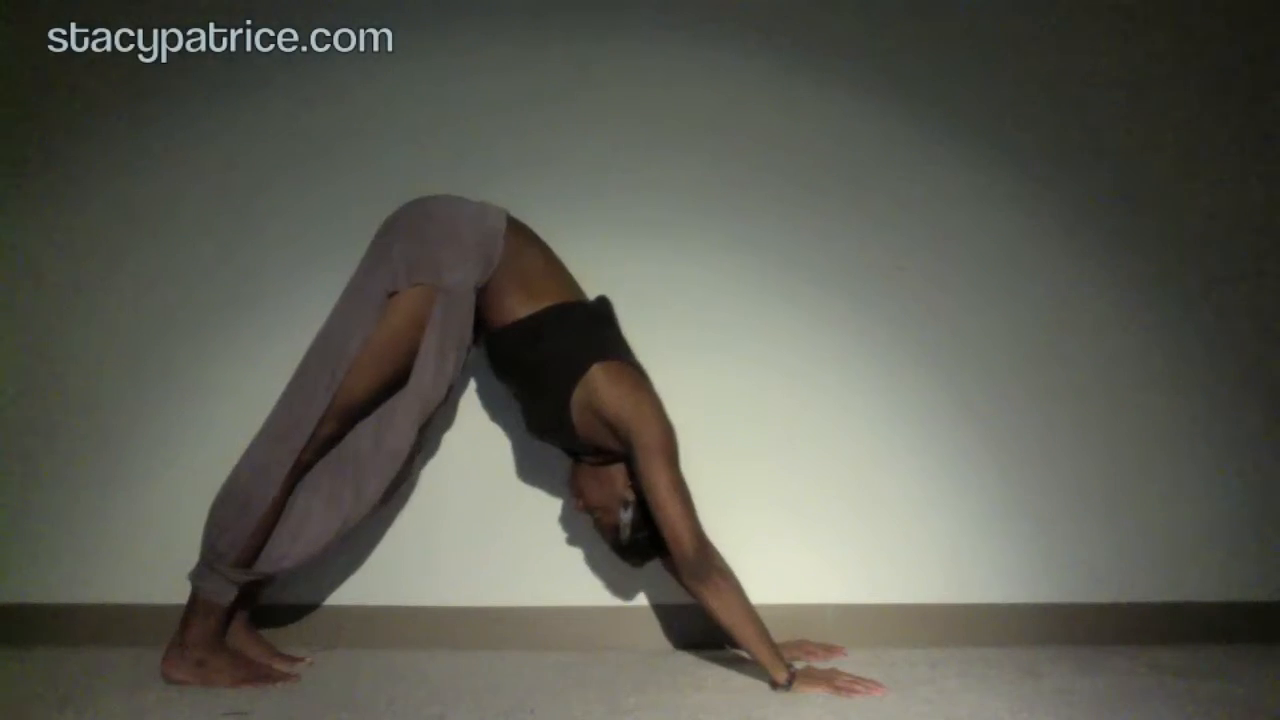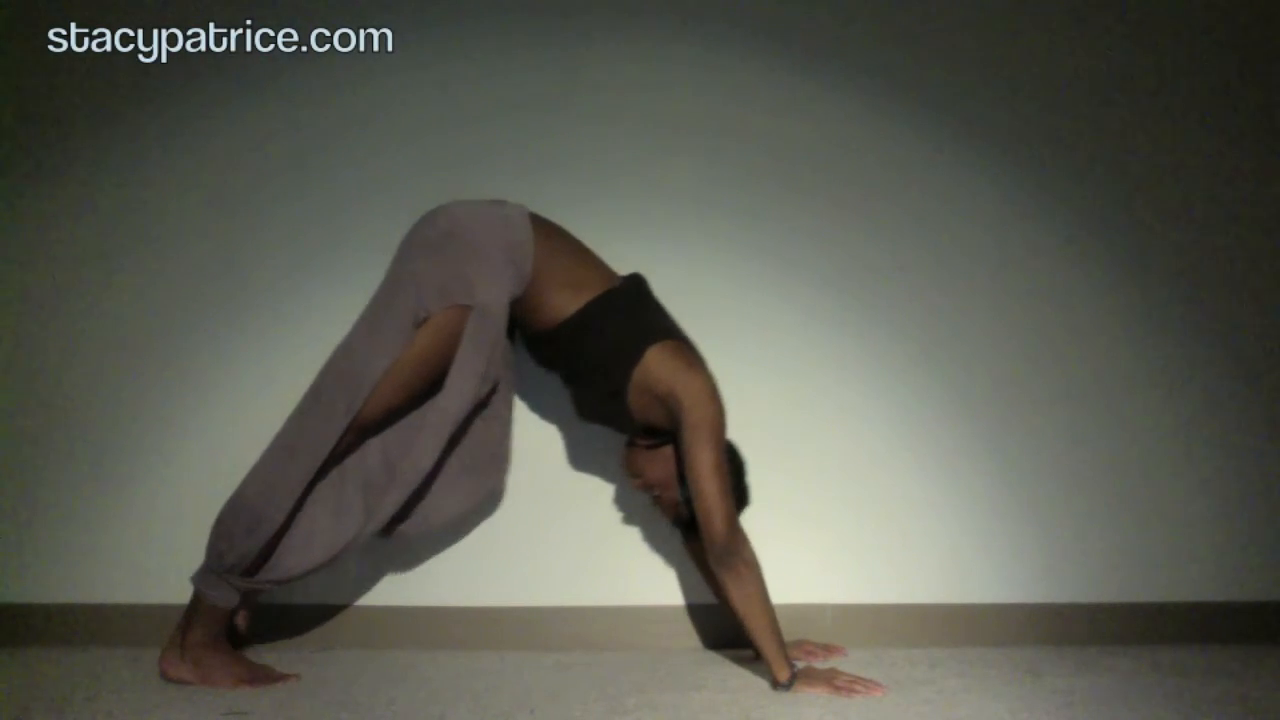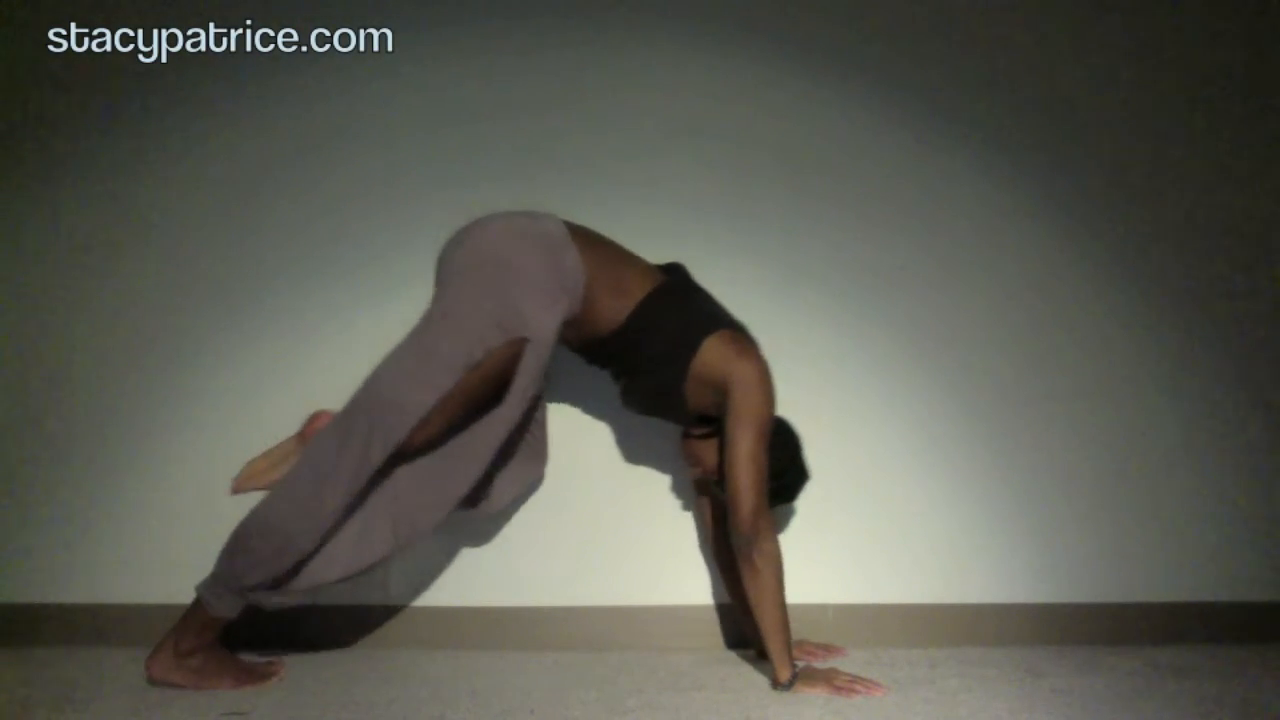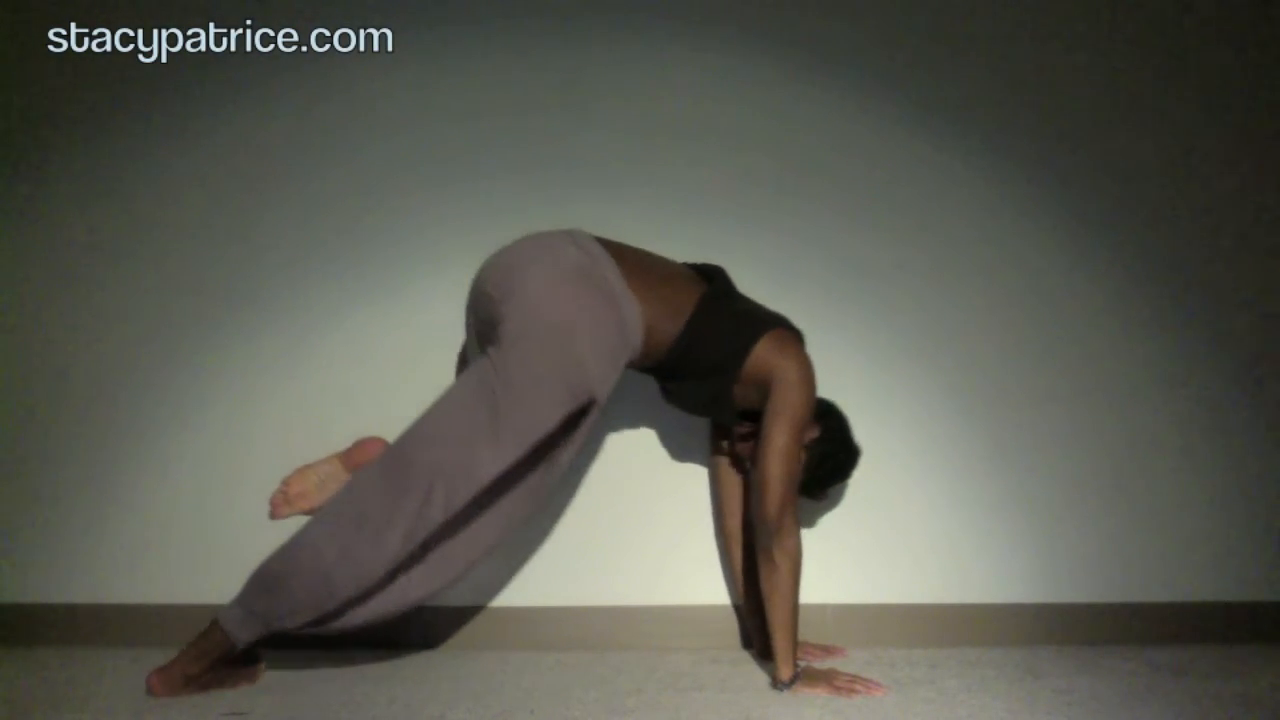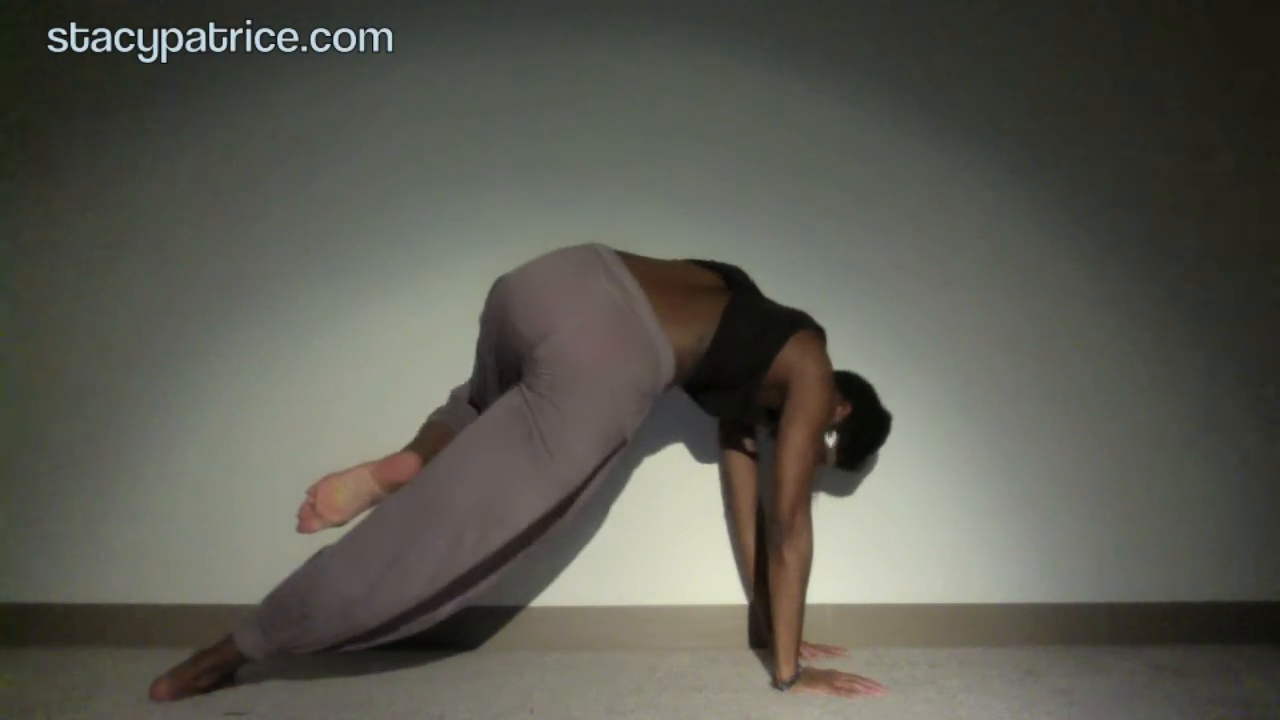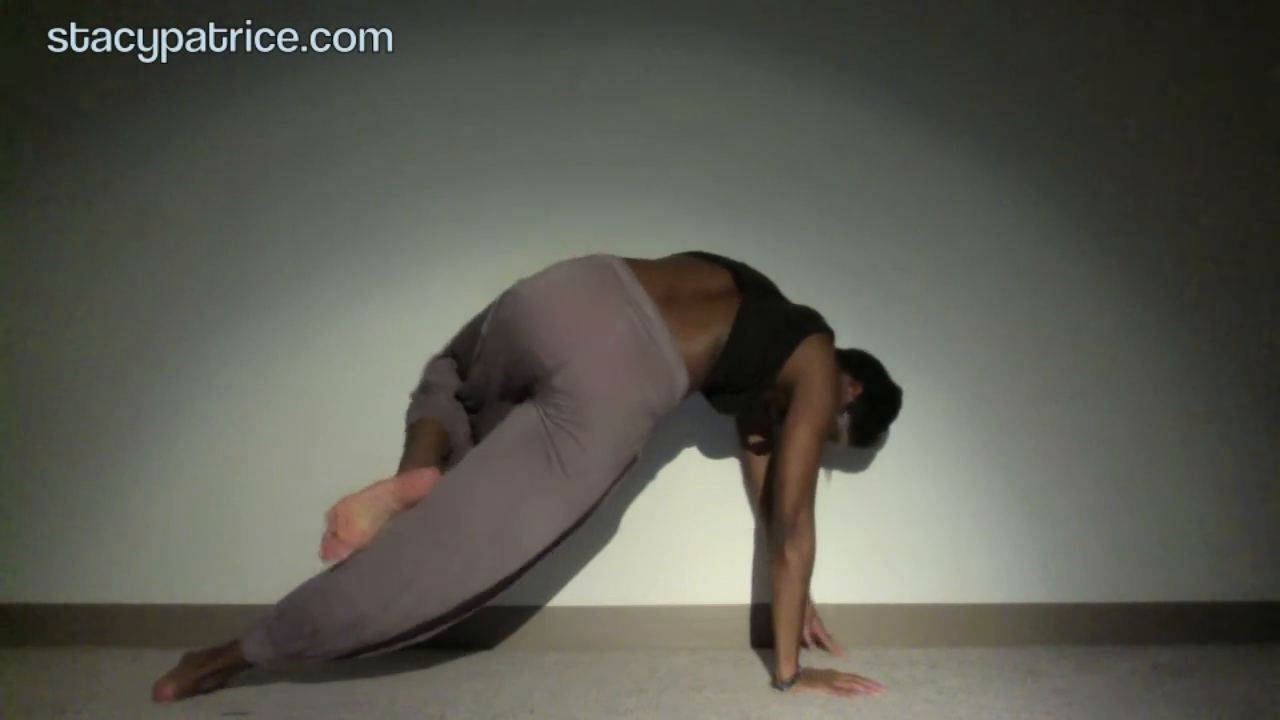
dt=0.7s
person 1, frame 1
left shoulder: (607, 428)
right shoulder: (635, 419)
left elbow: (687, 558)
right elbow: (695, 558)
left wrist: (767, 649)
right wrist: (780, 671)
left hip: (461, 279)
right hip: (446, 253)
left knee: (361, 460)
right knee: (311, 437)
left ankle: (231, 613)
right ankle: (194, 641)
person 1, frame 2
left shoulder: (655, 407)
right shoulder: (687, 394)
left elbow: (705, 537)
right elbow: (724, 543)
left wrist: (773, 647)
right wrist: (785, 672)
left hip: (483, 284)
right hip: (474, 256)
left knee: (462, 475)
right knee: (335, 436)
left ankle: (248, 567)
right ankle: (196, 637)
person 1, frame 3
left shoulder: (710, 389)
right shoulder: (743, 378)
left elbow: (718, 517)
right elbow: (750, 533)
left wrist: (768, 639)
right wrist: (787, 671)
left hip: (518, 266)
right hip: (520, 270)
left knee: (500, 472)
right knee: (368, 457)
left ankle: (336, 440)
right ankle: (187, 644)
person 1, frame 4
left shoulder: (739, 383)
right shoulder: (788, 372)
left elbow: (734, 517)
right elbow: (772, 527)
left wrist: (764, 634)
right wrist: (788, 670)
left hip: (536, 268)
right hip: (570, 318)
right knee: (423, 493)
left ankle: (375, 463)
right ankle: (204, 656)
person 1, frame 5
left shoulder: (757, 349)
right shoulder: (809, 369)
left elbow: (745, 501)
right elbow: (786, 527)
left wrist: (774, 620)
right wrist: (789, 668)
left hip: (554, 280)
right hip: (597, 363)
left knee: (495, 412)
right knee: (448, 522)
left ankle: (412, 462)
right ankle: (234, 650)
person 1, frame 6
left shoulder: (767, 325)
right shoulder: (816, 369)
left elbow: (758, 454)
right elbow: (791, 524)
left wrist: (797, 600)
right wrist: (789, 669)
left hip: (570, 292)
right hip: (616, 387)
left knee: (453, 375)
right knee: (456, 545)
left ankle: (418, 468)
right ankle: (238, 653)
